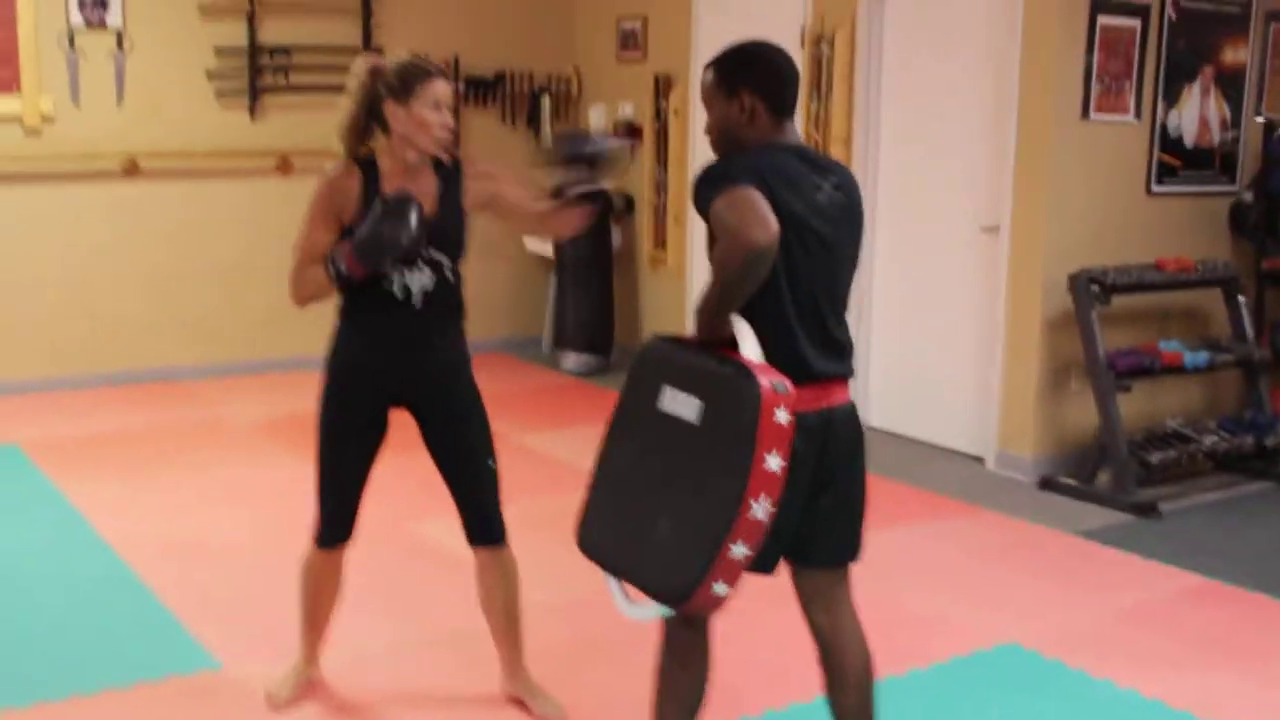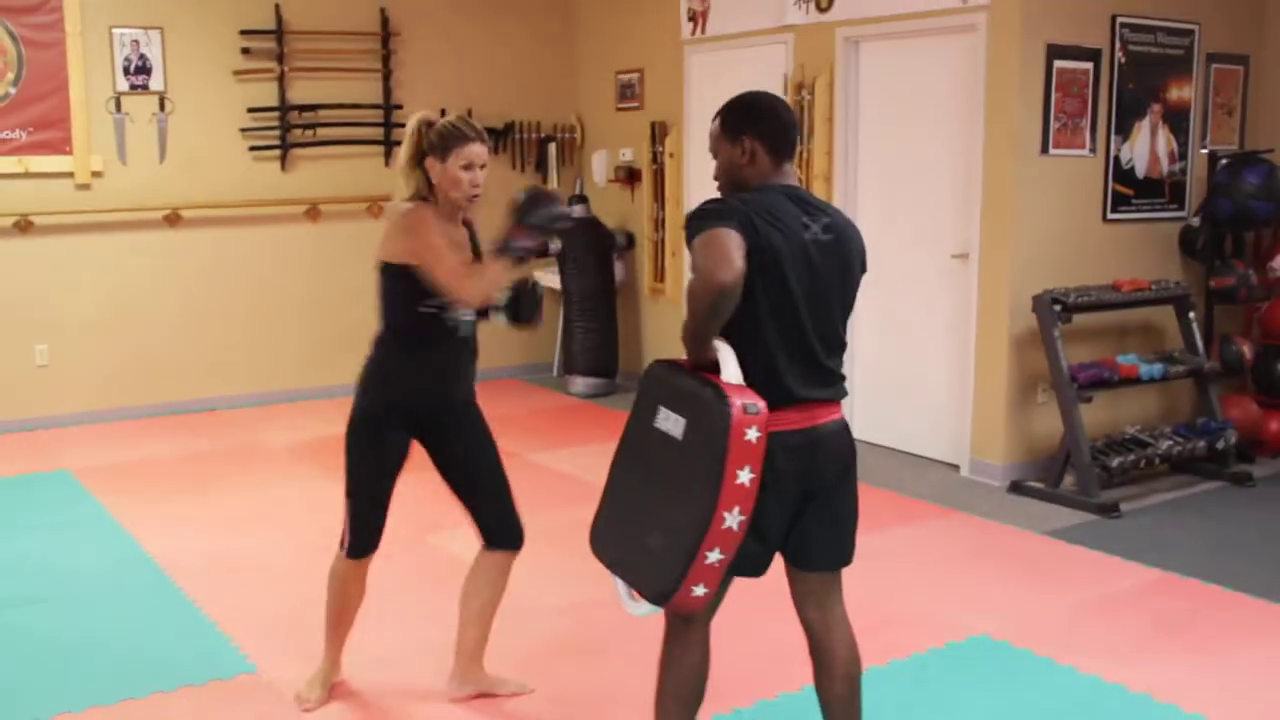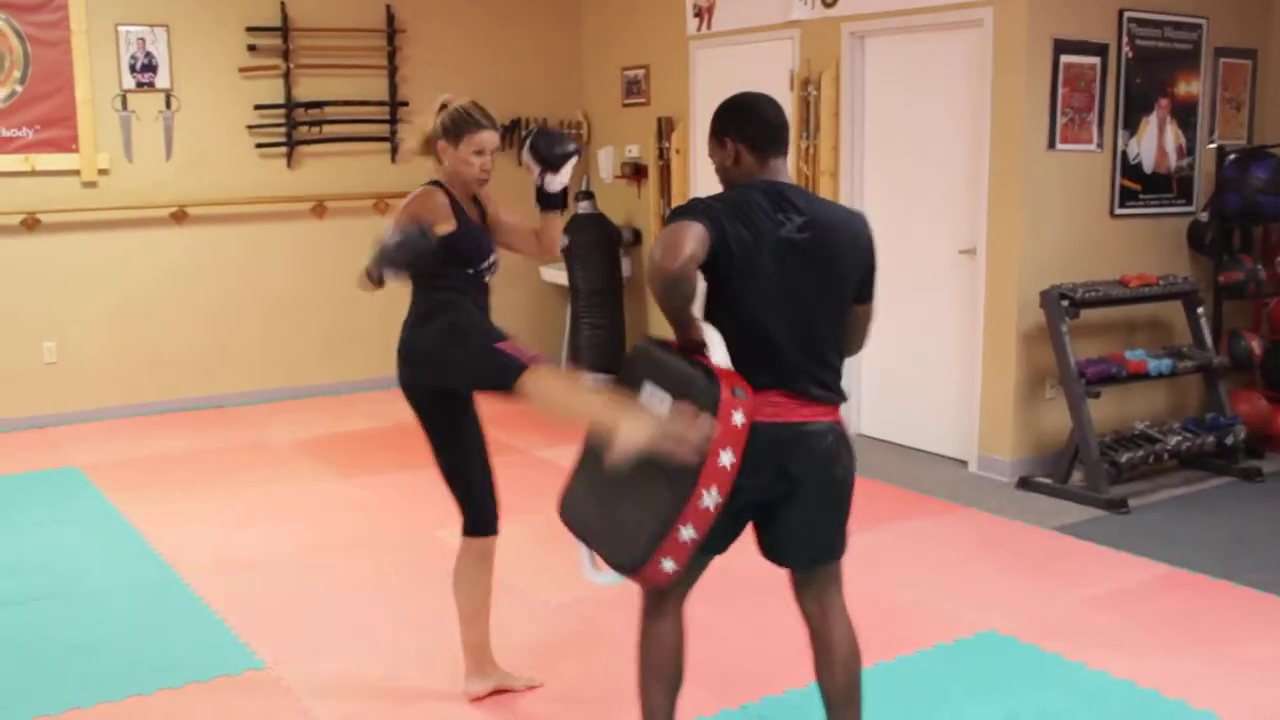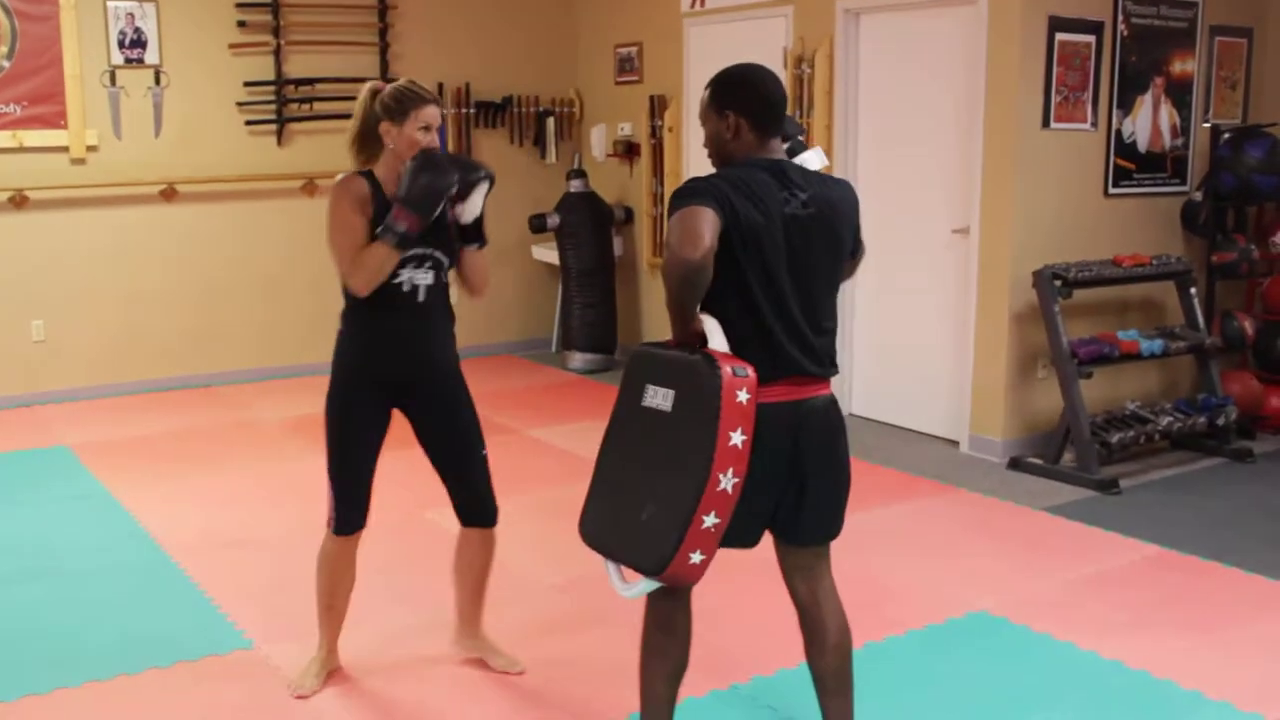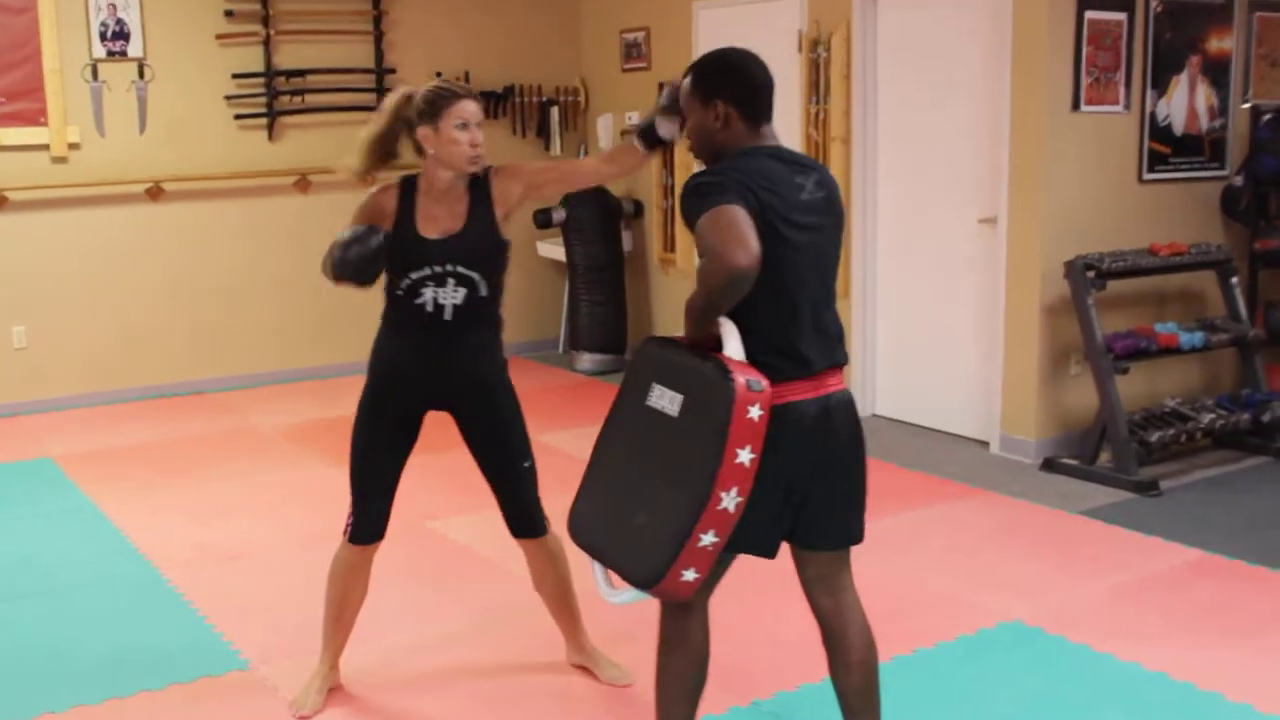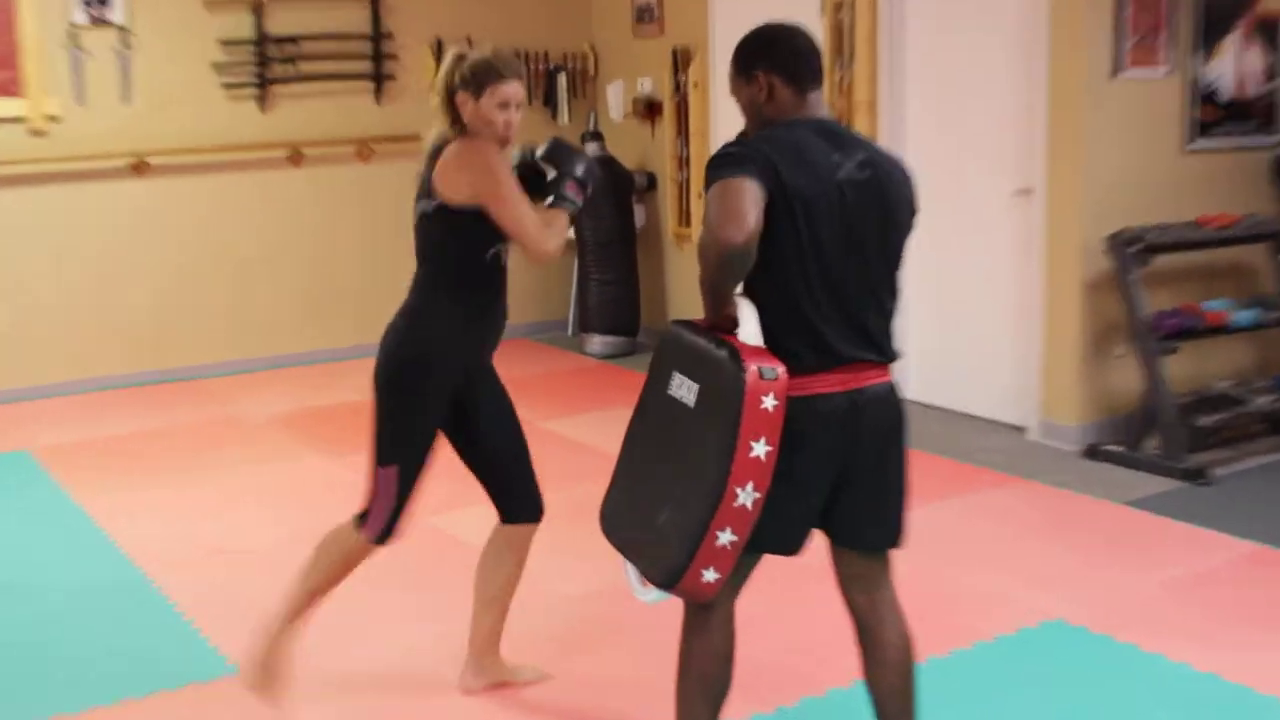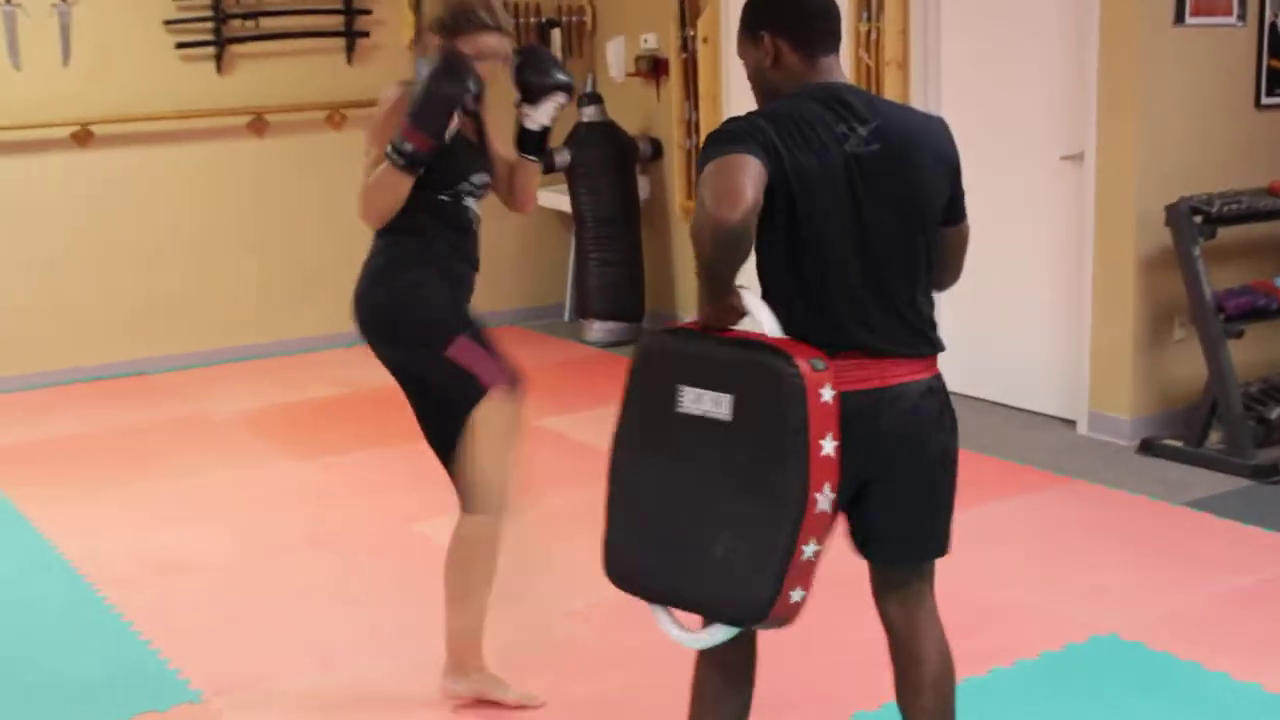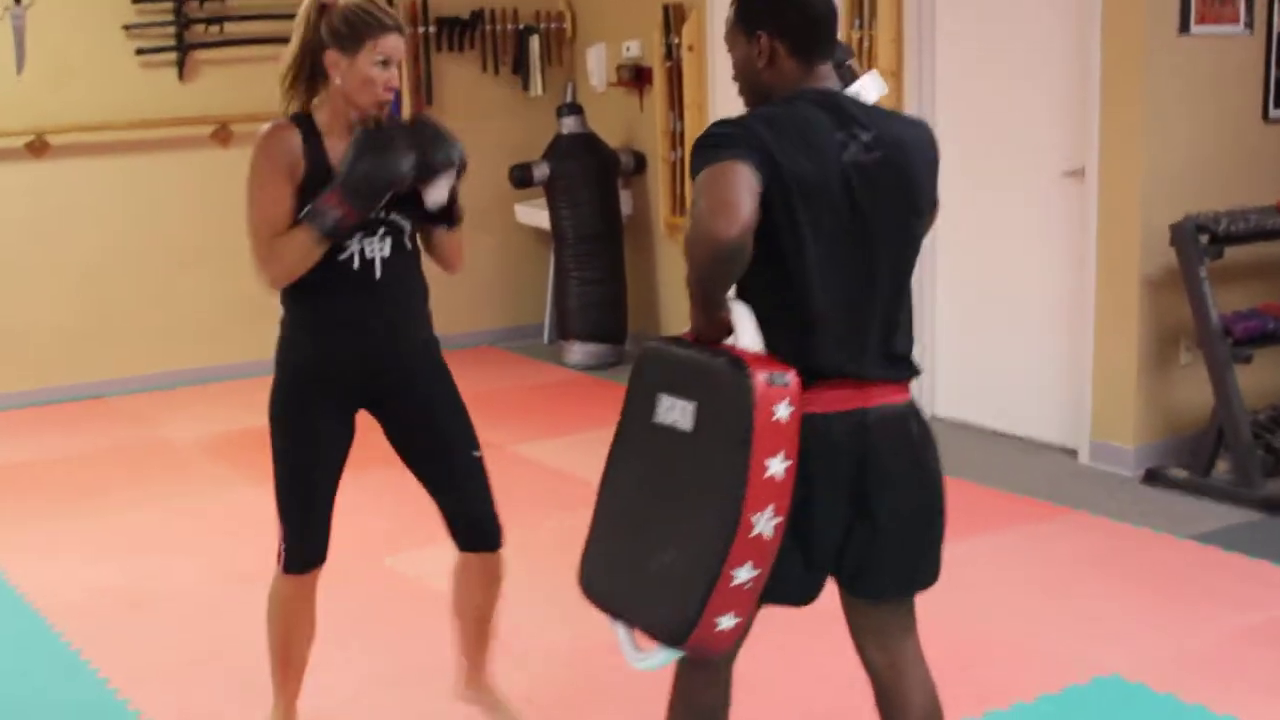
dt=0.4s
person 1, frame 1
left shoulder: (733, 176)
right shoulder: (841, 185)
left elbow: (754, 237)
left wrist: (709, 318)
right hip: (833, 416)
right knee: (831, 606)
person 1, frame 2
left shoulder: (728, 216)
right shoulder: (845, 232)
left elbow: (720, 275)
left wrist: (696, 345)
right hip: (826, 436)
left knee: (689, 609)
right knee: (824, 609)
person 1, frame 3
left shoulder: (710, 215)
right shoulder: (851, 228)
left elbow: (669, 264)
right elbow: (853, 338)
left wrist: (686, 330)
right hip: (818, 435)
left knee: (664, 589)
right knee: (825, 601)
person 1, frame 4
left shoulder: (709, 194)
right shoulder: (839, 197)
left elbow: (690, 253)
left wrist: (683, 320)
right hip: (814, 413)
left knee: (670, 577)
right knee: (813, 583)
person 1, frame 5
left shoulder: (719, 185)
right shoulder: (819, 182)
left elbow: (737, 260)
left wrist: (696, 319)
right hip: (830, 409)
left knee: (685, 589)
right knee: (834, 593)
person 1, frame 6
left shoulder: (751, 158)
right shoulder: (890, 172)
left elbow: (732, 234)
left wrist: (715, 301)
left hip: (783, 406)
right hip: (871, 401)
left knee: (710, 588)
right knee: (872, 590)
person 1, frame 7
left shoulder: (752, 137)
right shoulder: (928, 136)
left elbow: (726, 214)
right elbow: (946, 269)
left wrist: (716, 295)
right hip: (910, 402)
right knee: (910, 604)
person 1, frame 8
left shoulder: (742, 141)
right shoulder: (914, 143)
left elbow: (724, 229)
left wrist: (705, 309)
right hip: (890, 426)
right knee: (893, 645)
person 2, frame 1
left shoulder: (459, 177)
right shoulder: (344, 184)
left elbow: (553, 221)
right elbow: (302, 290)
right wrist: (355, 257)
left hip: (439, 370)
right hip: (358, 370)
left knee: (488, 531)
right knee: (332, 533)
right ankle: (307, 662)
person 2, frame 2
left shoulder: (459, 228)
right shoulder: (418, 221)
right elbow: (467, 289)
left wrist: (510, 288)
right wrist: (523, 244)
left hip: (448, 401)
right hip: (390, 399)
left knee: (504, 535)
right knee: (359, 545)
left ankle: (468, 672)
right ankle: (327, 668)
person 2, frame 3
left shoulder: (478, 206)
right shoulder: (428, 201)
left elbow: (540, 244)
right elbow: (373, 275)
left wrist: (554, 187)
right wrist: (388, 258)
left hip: (435, 373)
right hip: (443, 345)
left knee: (480, 523)
right knee: (543, 376)
left ankle: (479, 667)
right ankle: (635, 429)
person 2, frame 4
left shoulder: (439, 185)
right shoulder: (353, 191)
left elbow: (477, 285)
right elbow: (359, 280)
left wrist: (469, 217)
right wrist: (408, 213)
left hip: (434, 365)
right hip: (363, 368)
left knee: (480, 511)
right knee: (347, 519)
left ankle: (470, 632)
right ankle: (326, 651)
person 2, frame 5
left shoulder: (503, 186)
right shoulder: (390, 199)
left elbow: (601, 170)
right elbow: (340, 266)
left wrist: (660, 125)
right wrist: (345, 259)
left hip: (478, 374)
right hip: (397, 376)
left knee: (529, 523)
right knee: (363, 530)
left ankle: (578, 644)
right ankle: (326, 668)
person 2, frame 6
left shoulder: (452, 158)
right shoulder: (478, 156)
right elbow: (541, 243)
left wrist: (535, 186)
right wrist: (570, 187)
left hip: (460, 358)
right hip: (427, 350)
left knee: (522, 509)
right knee: (380, 521)
left ankle: (483, 660)
right ankle: (280, 634)
person 2, frame 7
left shoulder: (470, 117)
right shoulder: (405, 105)
left elbow: (523, 197)
right elbow: (374, 209)
left wrist: (538, 120)
right wrist: (421, 128)
left hip: (436, 299)
right hip: (403, 294)
left knee: (482, 493)
right knee: (498, 391)
left ankle: (464, 666)
person 2, frame 8
left shoulder: (402, 141)
right shoulder: (283, 144)
left elbow: (451, 261)
right elbow: (274, 270)
left wrist: (440, 194)
right wrist: (348, 195)
left hip: (408, 358)
right hip: (314, 367)
left knee: (480, 532)
right knee: (300, 557)
